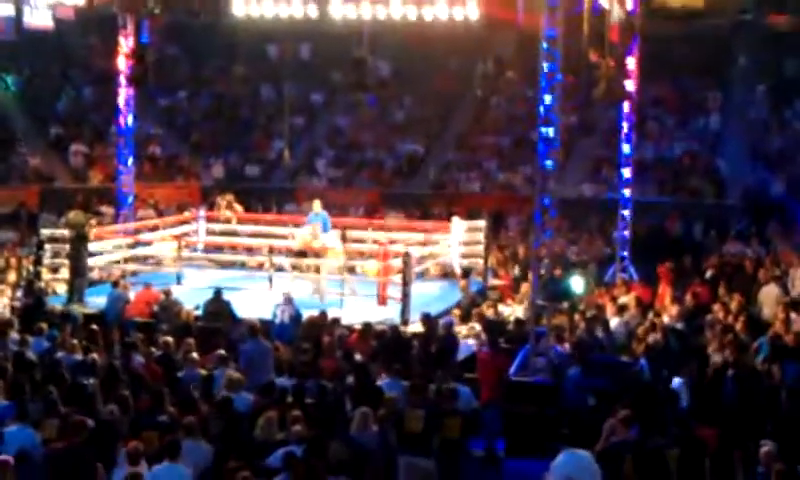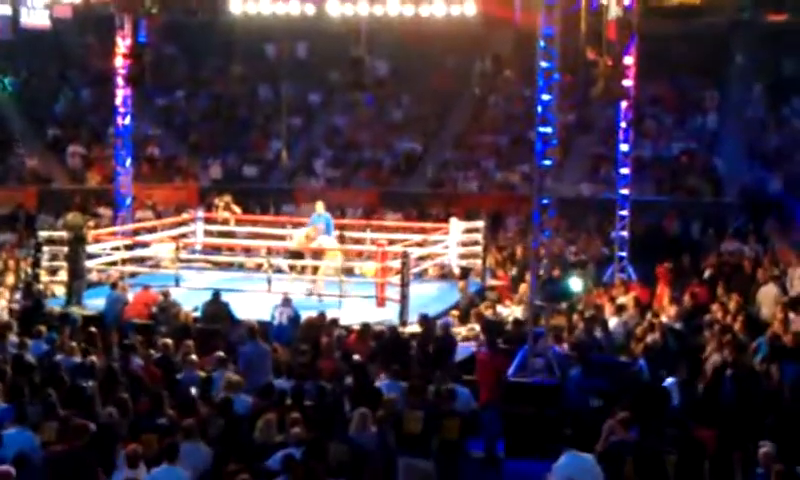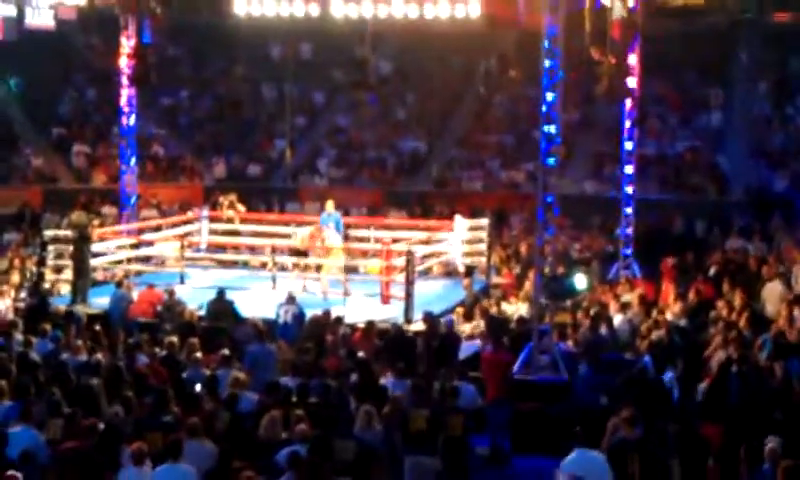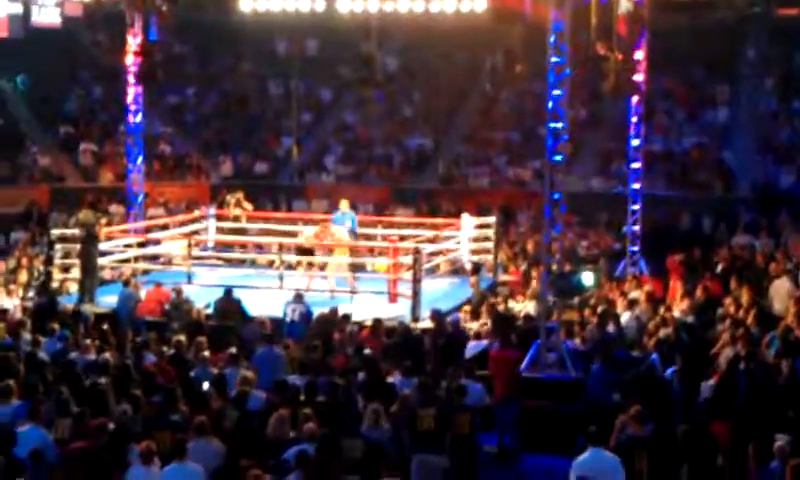
dt=0.1s
person 1, frame 1
left shoulder: (482, 353)
right shoulder: (500, 356)
left elbow: (479, 373)
right elbow: (504, 373)
left hip: (485, 394)
right hip: (494, 394)
left knee: (488, 423)
right knee: (494, 423)
left ankle: (489, 448)
right ankle: (491, 448)
person 1, frame 2
left shoulder: (481, 355)
right shoulder: (497, 357)
left elbow: (478, 375)
right elbow: (503, 376)
left hip: (484, 396)
right hip: (495, 396)
left knee: (487, 425)
right knee: (494, 425)
left ankle: (489, 450)
right ankle: (492, 451)
person 1, frame 3
left shoulder: (486, 353)
right shoulder: (506, 355)
left elbow: (483, 373)
right elbow: (509, 372)
left hip: (491, 393)
right hip: (502, 393)
left knee: (493, 421)
right knee: (502, 421)
left ankle: (495, 447)
right ankle: (500, 448)
person 1, frame 4
left shoulder: (494, 352)
right shoulder: (515, 353)
left elbow: (491, 371)
right elbow: (517, 372)
left hip: (499, 392)
right hip: (511, 391)
left knee: (501, 420)
right knee: (511, 420)
left ankle: (502, 446)
right ankle: (511, 446)
